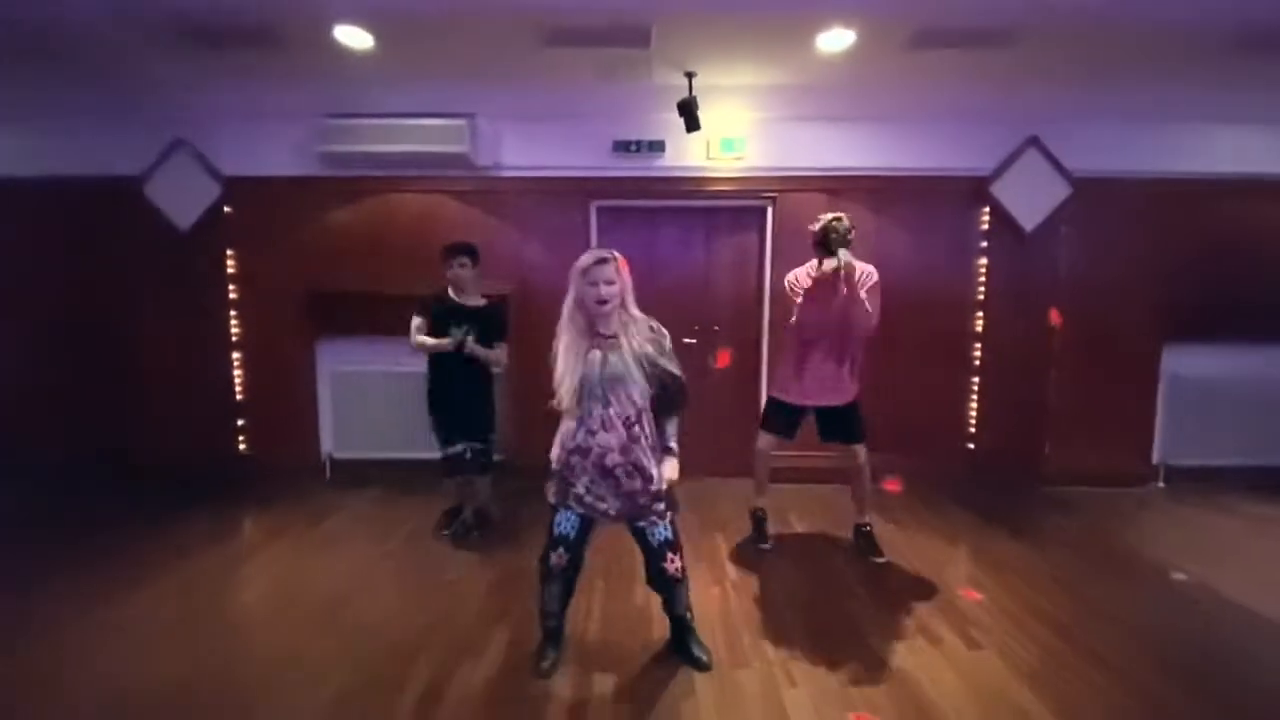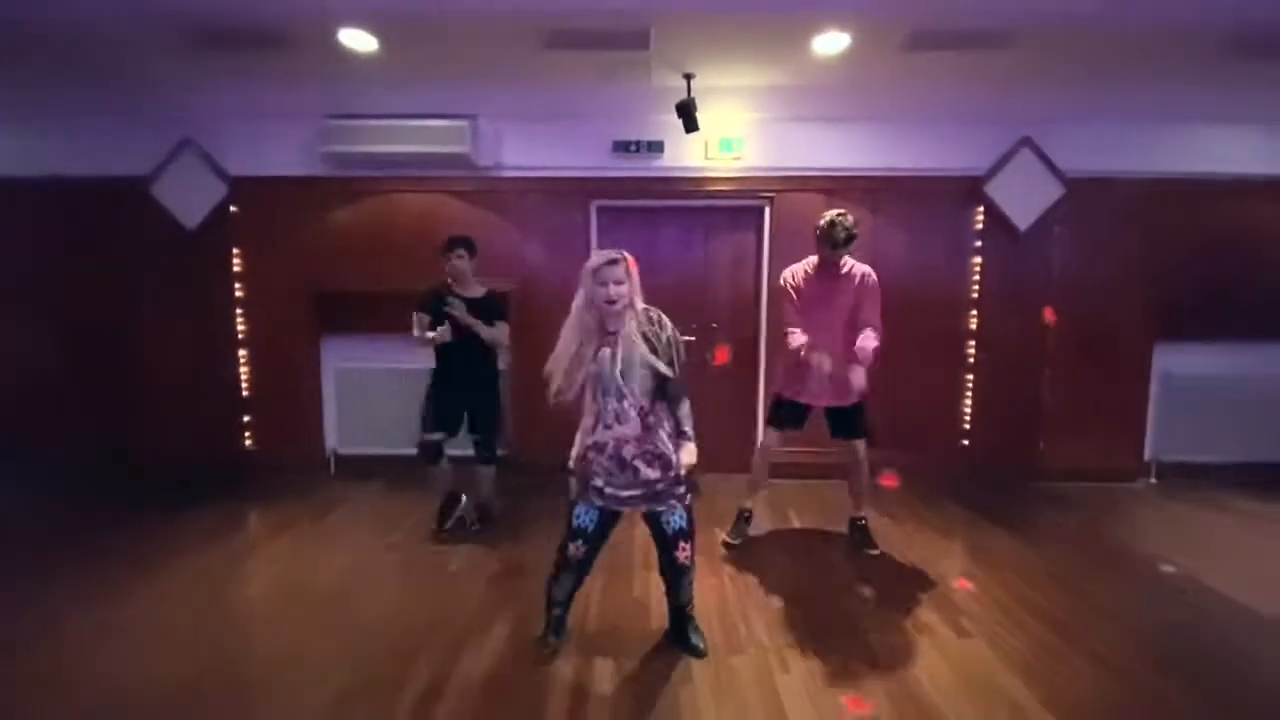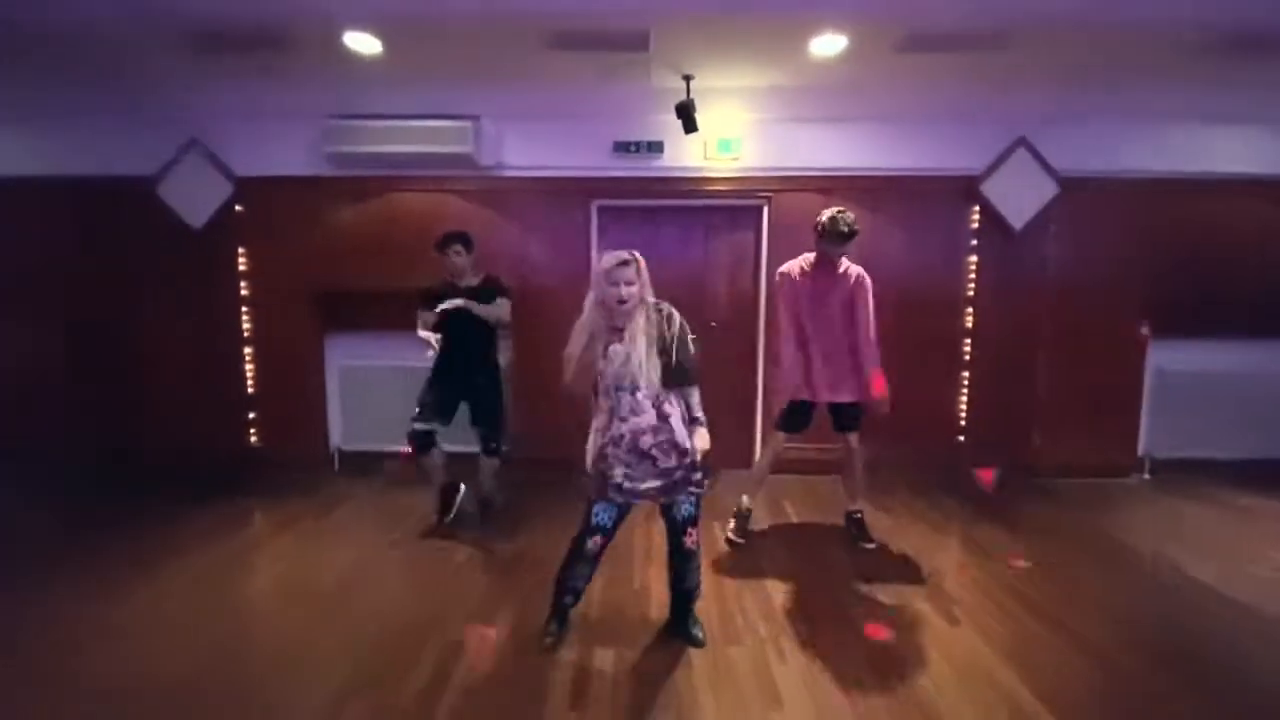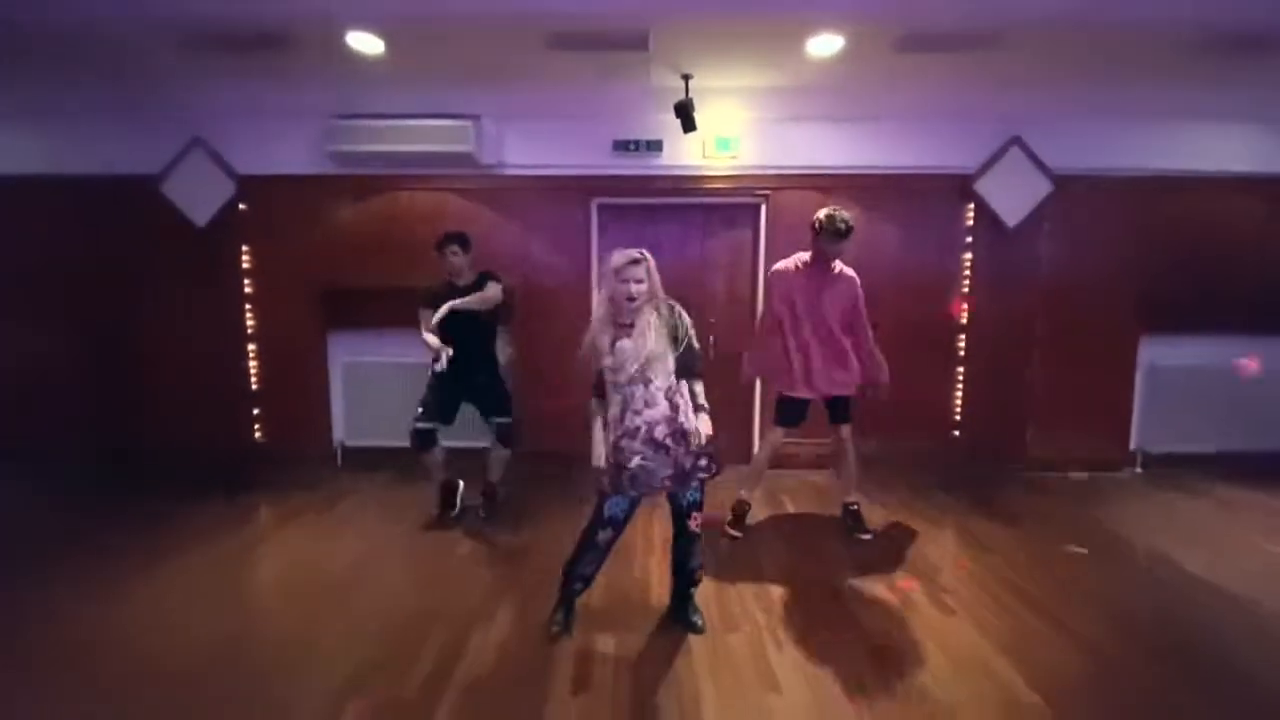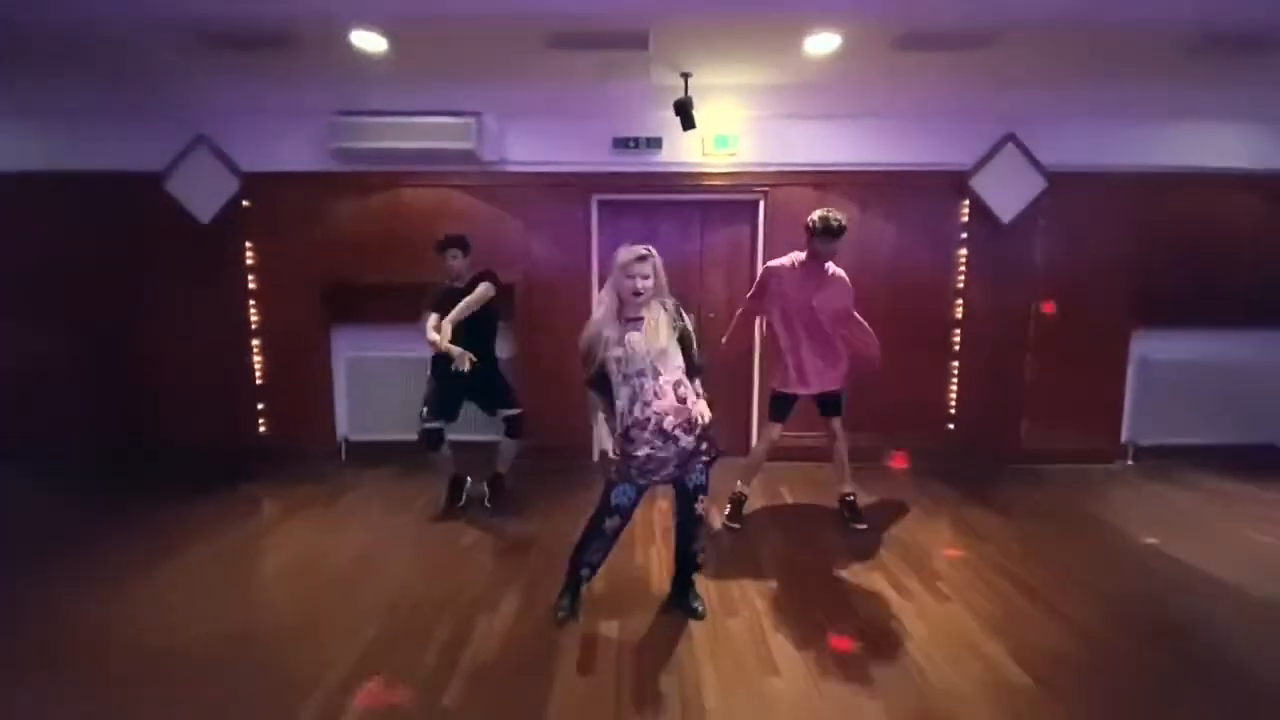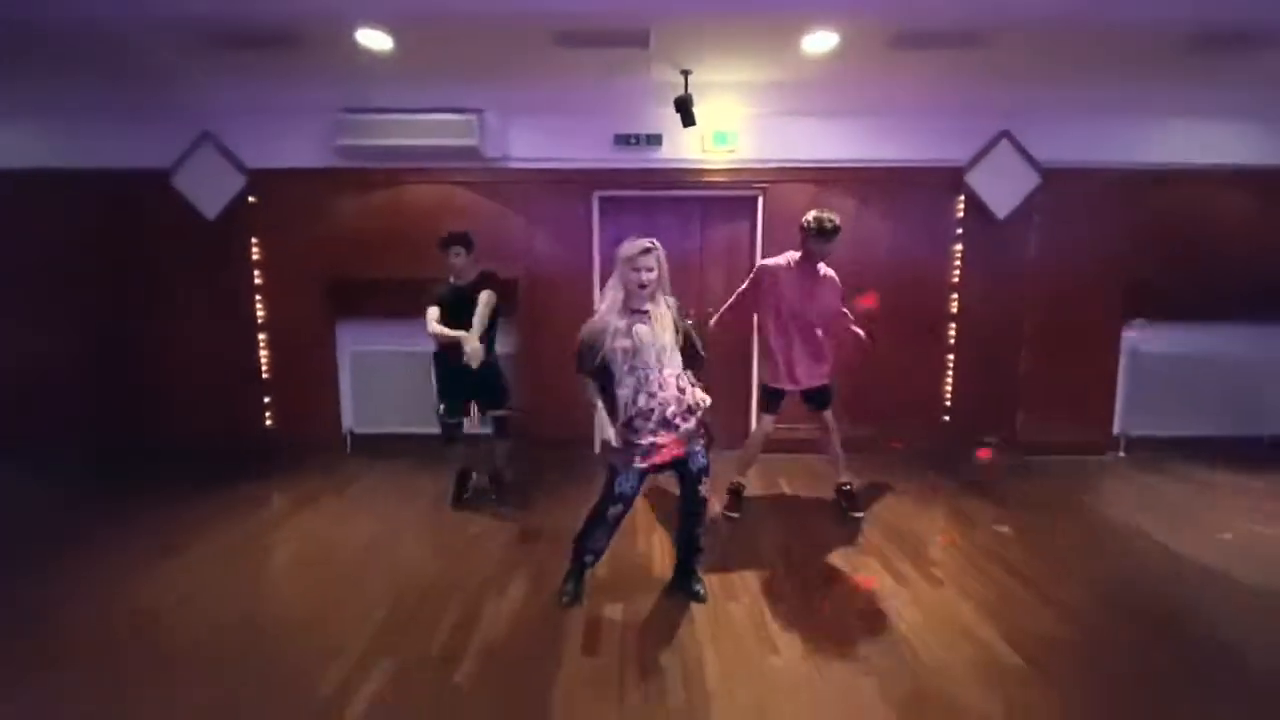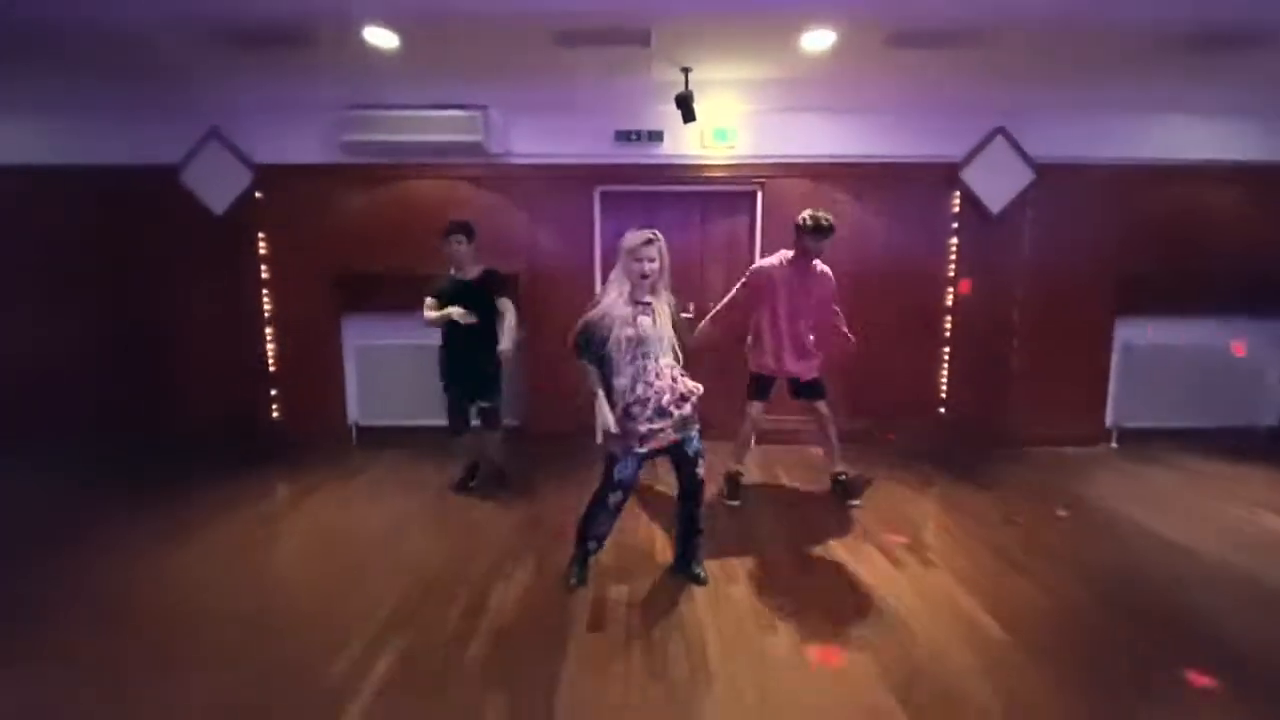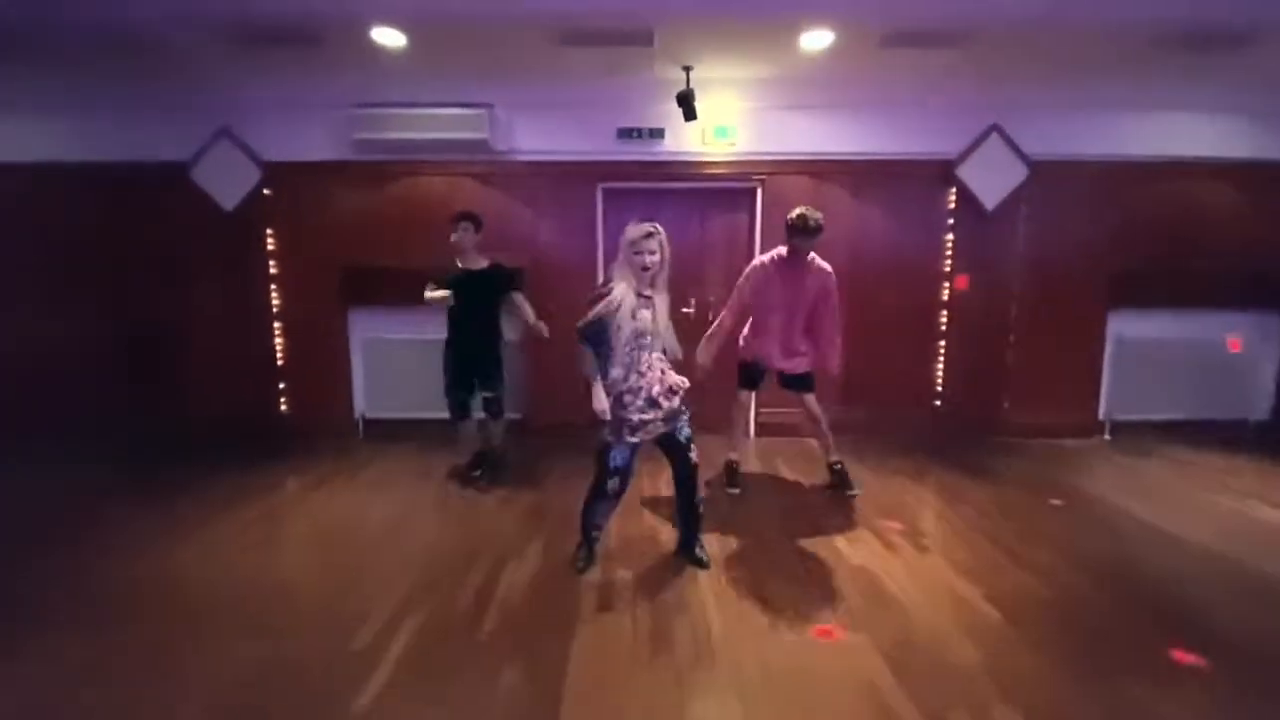
dt=0.1s
person 1, frame 1
left shoulder: (648, 335)
right shoulder: (571, 339)
left elbow: (670, 399)
left wrist: (670, 454)
right wrist: (560, 438)
left hip: (636, 466)
right hip: (580, 466)
left knee: (665, 557)
right knee: (559, 555)
left ankle: (683, 633)
right ankle: (551, 638)
person 1, frame 2
left shoulder: (653, 327)
right shoulder: (584, 336)
left elbow: (675, 388)
left wrist: (685, 439)
right wrist: (581, 441)
left hip: (655, 458)
right hip: (602, 460)
left knee: (677, 548)
right knee: (577, 545)
left ankle: (682, 623)
right ankle: (555, 623)
person 1, frame 3
left shoulder: (662, 319)
right shoulder: (595, 335)
left elbow: (686, 376)
left wrist: (699, 424)
right wrist: (596, 441)
left hip: (670, 448)
right hip: (618, 454)
left knee: (685, 536)
right knee: (592, 537)
left ankle: (682, 613)
right ankle: (559, 614)
person 1, frame 4
left shoulder: (668, 317)
right shoulder: (601, 334)
left elbow: (691, 369)
left wrist: (702, 412)
right wrist: (600, 437)
left hip: (679, 440)
right hip: (629, 447)
left knee: (689, 526)
right knee: (604, 527)
left ankle: (682, 601)
right ankle: (566, 601)
person 1, frame 5
left shoulder: (670, 314)
right shoulder: (603, 328)
left elbow: (691, 365)
right elbow: (596, 386)
left wrist: (700, 400)
right wrist: (604, 429)
left hip: (683, 429)
right hip: (635, 438)
left knee: (693, 512)
right knee: (612, 515)
left ankle: (683, 587)
right ankle: (572, 587)
person 1, frame 6
left shoulder: (669, 309)
right shoulder: (605, 320)
right elbow: (589, 372)
left wrist: (694, 389)
right wrist: (602, 417)
left hip: (683, 419)
right hip: (635, 427)
left knee: (696, 498)
right knee: (616, 501)
left ankle: (686, 573)
right ankle: (577, 572)
person 1, frame 7
left shoulder: (665, 303)
right shoulder: (608, 308)
right elbow: (588, 357)
left wrist: (684, 380)
right wrist: (601, 403)
left hip: (677, 408)
right hip: (633, 415)
left knee: (693, 482)
right knee: (616, 488)
left ankle: (687, 556)
person 1, frame 8
left shoulder: (660, 296)
right shoulder: (610, 299)
right elbow: (588, 347)
left wrist: (669, 373)
right wrist: (598, 390)
left hip: (663, 397)
right hip: (623, 402)
left knee: (687, 467)
right knee: (612, 477)
person 2, frame 1
left shoulder: (865, 276)
right shoulder: (798, 277)
left elbow: (864, 327)
right elbow: (805, 329)
left wrist: (850, 283)
right wrist: (822, 283)
left hip: (839, 384)
right hip: (794, 381)
left knee: (859, 457)
right knee: (764, 446)
left ankle: (863, 526)
right ankle: (759, 511)
person 2, frame 2
left shoulder: (863, 278)
right shoulder: (793, 277)
left elbow: (870, 330)
right elbow: (792, 331)
left wrist: (860, 364)
right wrist: (811, 355)
left hip: (845, 384)
right hip: (799, 380)
left knee: (858, 452)
right knee: (767, 444)
left ankle: (858, 520)
right ankle: (745, 511)
person 2, frame 3
left shoulder: (856, 278)
right shoulder: (789, 274)
left elbow: (864, 330)
right elbow: (786, 332)
left wrist: (874, 380)
right wrist: (786, 378)
left hip: (845, 379)
right hip: (801, 379)
left knee: (853, 445)
right knee: (775, 444)
left ankle: (854, 513)
right ankle: (744, 510)
person 2, frame 4
left shoulder: (848, 279)
right shoulder: (783, 274)
left elbow: (859, 328)
right elbow: (768, 325)
left wrist: (877, 369)
right wrist: (754, 362)
left hip: (839, 373)
right hip: (796, 374)
left knee: (844, 437)
right knee: (773, 440)
left ankle: (851, 505)
right ankle: (742, 503)
person 2, frame 5
left shoulder: (839, 279)
right shoulder: (777, 271)
left elbow: (850, 320)
right elbow: (751, 307)
left wrist: (871, 345)
right wrist: (729, 337)
left hip: (828, 368)
right hip: (789, 369)
left knee: (836, 430)
right knee: (770, 435)
left ankle: (847, 496)
right ankle: (738, 495)
person 2, frame 6
left shoulder: (829, 279)
right shoulder: (771, 270)
left elbow: (837, 315)
right elbow: (742, 300)
left wrist: (857, 331)
right wrist: (716, 322)
left hip: (815, 364)
right hip: (778, 366)
left knee: (829, 422)
right knee: (764, 428)
left ankle: (844, 485)
right ankle: (737, 486)
person 2, frame 7
left shoulder: (824, 276)
right shoulder: (766, 270)
left elbow: (829, 312)
right elbow: (736, 301)
left wrist: (845, 335)
right wrist: (707, 326)
left hip: (804, 358)
right hip: (766, 355)
left knee: (823, 413)
right knee: (753, 415)
left ankle: (839, 474)
right ankle: (734, 474)
person 2, frame 8
left shoulder: (823, 273)
right shoulder: (762, 267)
left elbow: (827, 320)
right elbow: (734, 309)
left wrist: (831, 358)
right wrist: (708, 345)
left hip: (796, 352)
right hip: (757, 348)
left knee: (812, 407)
right knee: (742, 402)
left ankle: (835, 465)
right ankle: (733, 463)
person 3, frame 1
left shoulder: (493, 312)
right shoulder: (432, 303)
left elbow: (500, 358)
right elbow: (416, 339)
left wrist: (474, 350)
right wrist: (445, 344)
left hip: (478, 392)
right hip: (442, 391)
left knee: (481, 456)
right knee: (452, 458)
left ankle: (481, 512)
right ankle: (460, 507)
person 3, frame 2
left shoulder: (492, 300)
right shoulder: (435, 296)
left elbow: (502, 340)
right elbow: (418, 332)
left wrist: (468, 320)
right wrist: (435, 335)
left hip: (484, 381)
right hip: (445, 380)
left knee: (485, 444)
right knee: (428, 444)
left ankle: (483, 506)
right ankle: (452, 497)
person 3, frame 3
left shoulder: (491, 285)
right shoulder: (435, 292)
left elbow: (504, 314)
right elbow: (422, 328)
left wrist: (465, 304)
right wrist: (431, 337)
left hip: (484, 373)
right hip: (446, 373)
left knee: (491, 437)
right knee: (419, 434)
left ankle: (485, 498)
right ankle: (448, 489)
person 3, frame 4
left shoulder: (486, 280)
right shoulder: (435, 292)
left elbow: (496, 296)
right elbow: (424, 331)
left wrist: (450, 307)
right wrist: (437, 345)
left hip: (484, 369)
right hip: (446, 370)
left knee: (505, 428)
right knee: (421, 433)
left ankle: (490, 489)
right ankle: (448, 487)
person 3, frame 5
left shoulder: (485, 280)
right shoulder: (441, 295)
left elbow: (480, 296)
right elbow: (431, 334)
left wrist: (450, 320)
right wrist: (452, 349)
left hip: (484, 366)
right hip: (446, 368)
left knee: (515, 420)
right knee: (430, 432)
left ankle: (497, 479)
right ankle: (457, 481)
person 3, frame 6
left shoulder: (487, 280)
right shoulder: (442, 292)
left elbow: (485, 304)
right elbow: (433, 328)
left wrist: (475, 339)
right wrist: (461, 336)
left hip: (483, 363)
right hip: (449, 365)
left knee: (502, 421)
right knee: (451, 427)
left ankle: (497, 473)
right ankle: (464, 473)
person 3, frame 7
left shoulder: (490, 279)
right shoulder: (442, 283)
left elbow: (508, 311)
right elbow: (427, 315)
left wrist: (507, 339)
right wrist: (449, 312)
left hip: (485, 355)
right hip: (454, 357)
left knee: (489, 413)
right knee: (457, 419)
left ankle: (492, 466)
right ankle: (473, 466)
person 3, frame 8
left shoulder: (498, 272)
right shoulder: (448, 273)
left elbow: (518, 301)
right elbow: (431, 297)
left wrist: (534, 322)
right wrist: (436, 296)
left hip: (487, 347)
right hip: (456, 348)
left knee: (492, 401)
right knee: (458, 405)
left ankle: (492, 454)
right ankle: (477, 454)
